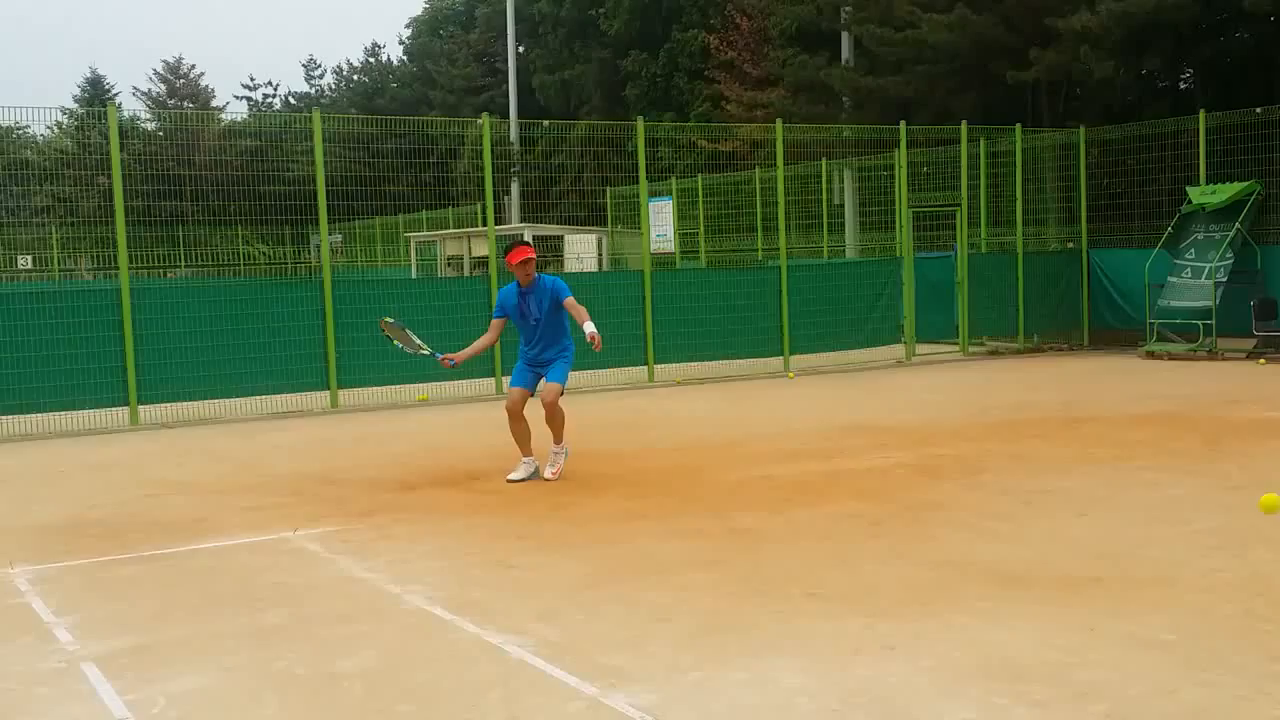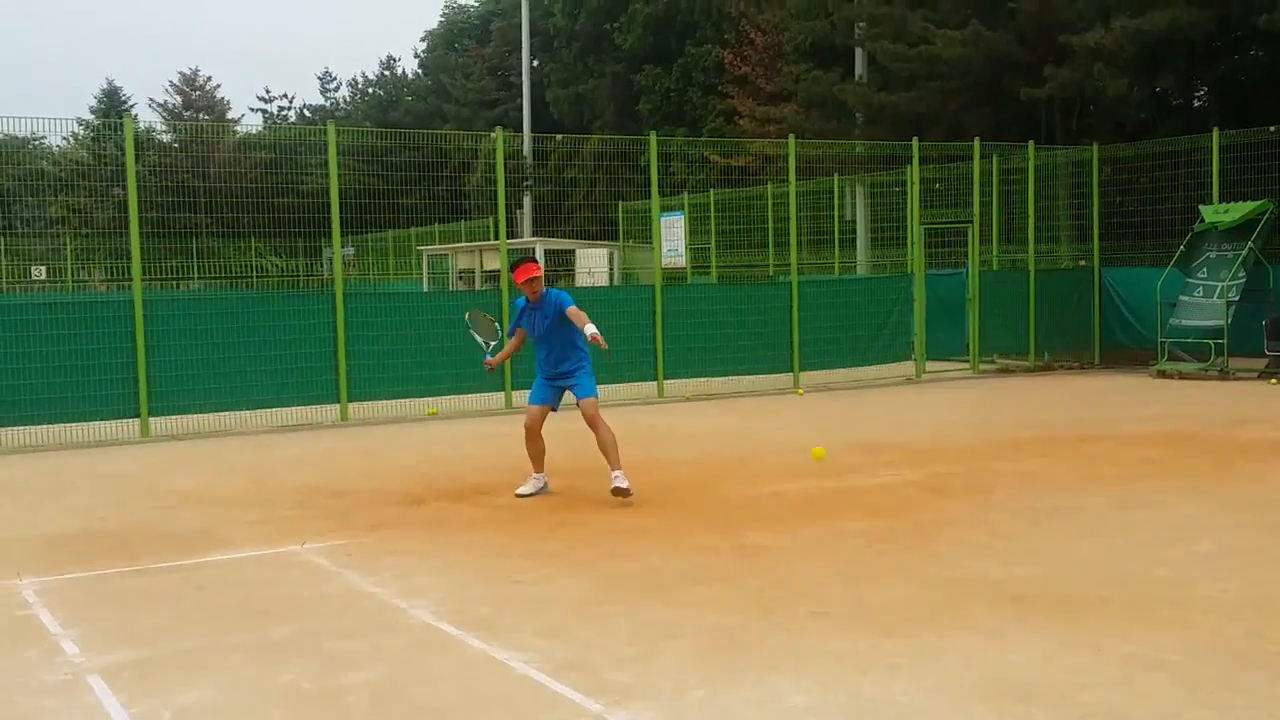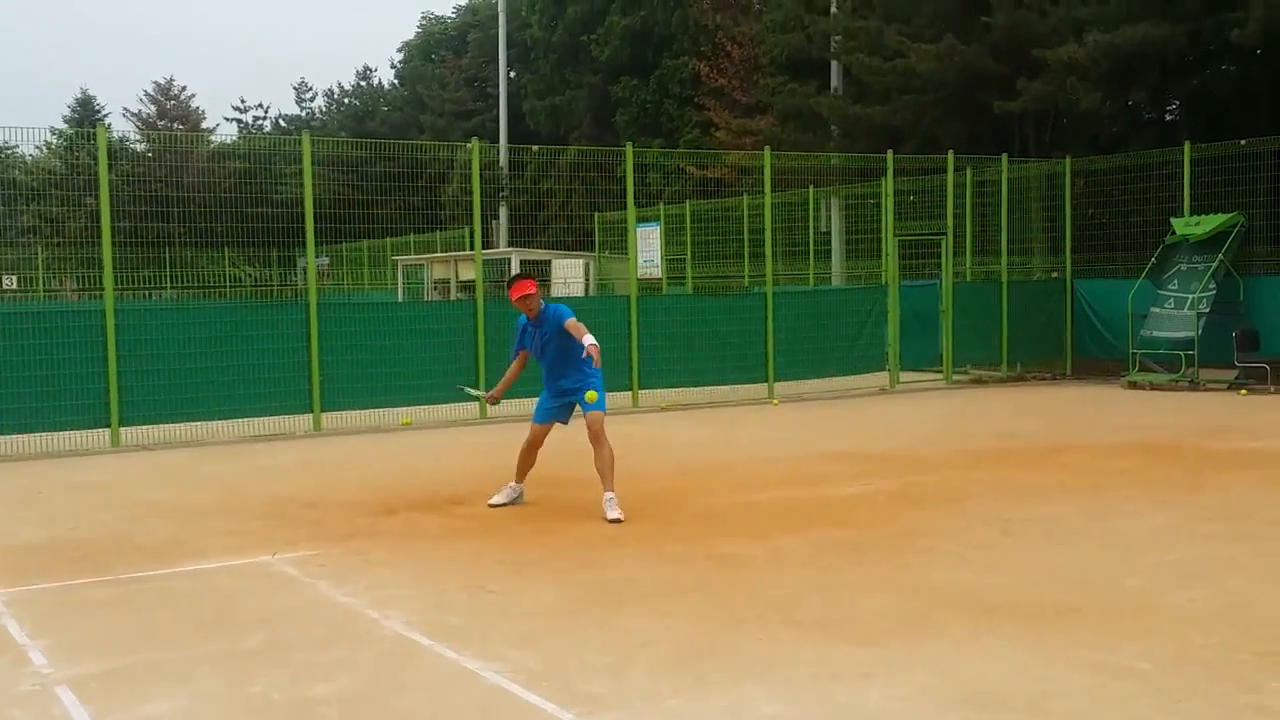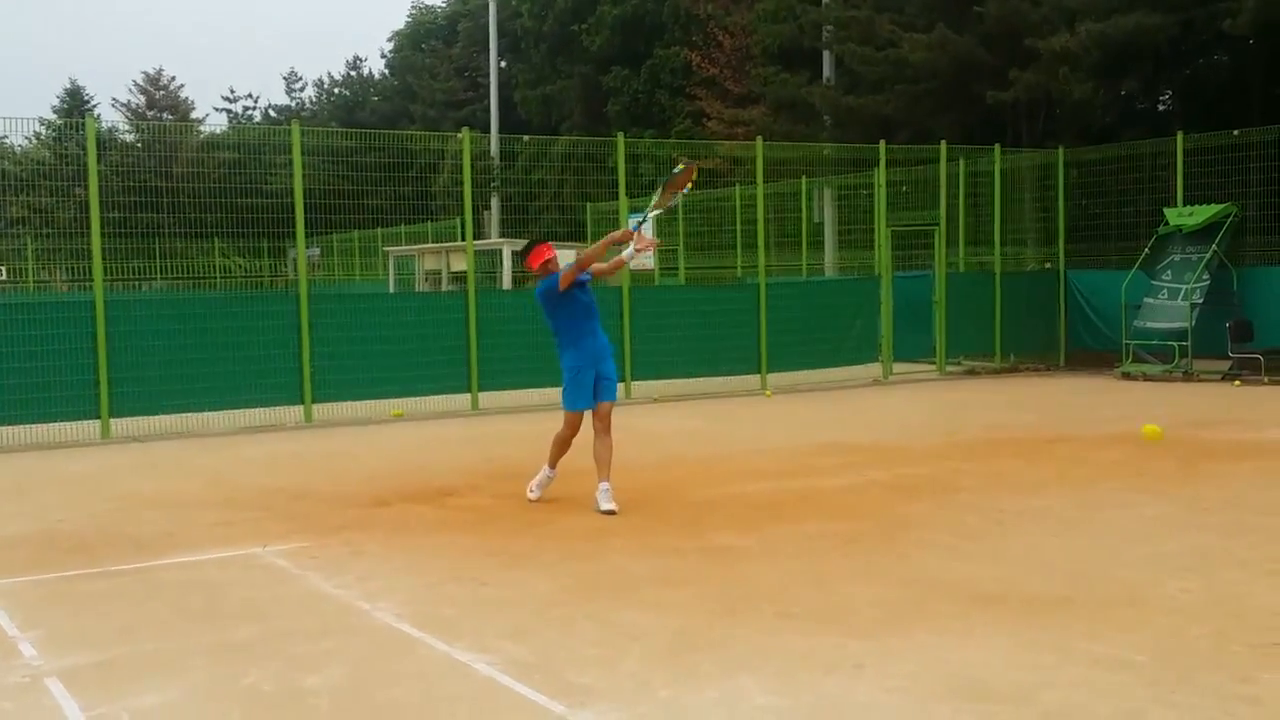
dt=0.3s
person 1, frame 1
left shoulder: (553, 284)
right shoulder: (506, 295)
left elbow: (574, 307)
right elbow: (492, 335)
left wrist: (589, 327)
right wrist: (460, 356)
left hip: (558, 355)
right hip: (528, 358)
left knee: (549, 399)
right knee: (513, 406)
left ankle: (558, 448)
right ankle: (528, 462)
person 1, frame 2
left shoulder: (559, 298)
right shoulder: (520, 306)
left elbow: (576, 314)
right elbow: (518, 337)
left wrist: (590, 329)
right wrist: (496, 361)
left hip: (577, 369)
right hip: (547, 374)
left knee: (592, 416)
right knee: (530, 424)
left ankle: (618, 476)
right ankle: (538, 478)
person 1, frame 3
left shoulder: (558, 312)
right shoulder: (523, 326)
left elbow: (574, 327)
right elbow: (519, 362)
left wrist: (588, 340)
right wrist: (498, 390)
left hip: (587, 382)
right hip: (555, 388)
left knee: (597, 431)
right knee: (533, 440)
left ankle: (610, 499)
right ankle: (516, 488)
person 1, frame 4
left shoulder: (575, 272)
right shoulder: (545, 289)
left elbow: (606, 268)
right elbow: (578, 264)
left wrist: (631, 249)
right wrist: (612, 239)
left hip: (602, 357)
right hip: (576, 362)
left knee: (603, 424)
right knee: (571, 427)
left ankle: (604, 490)
right ankle: (548, 473)
